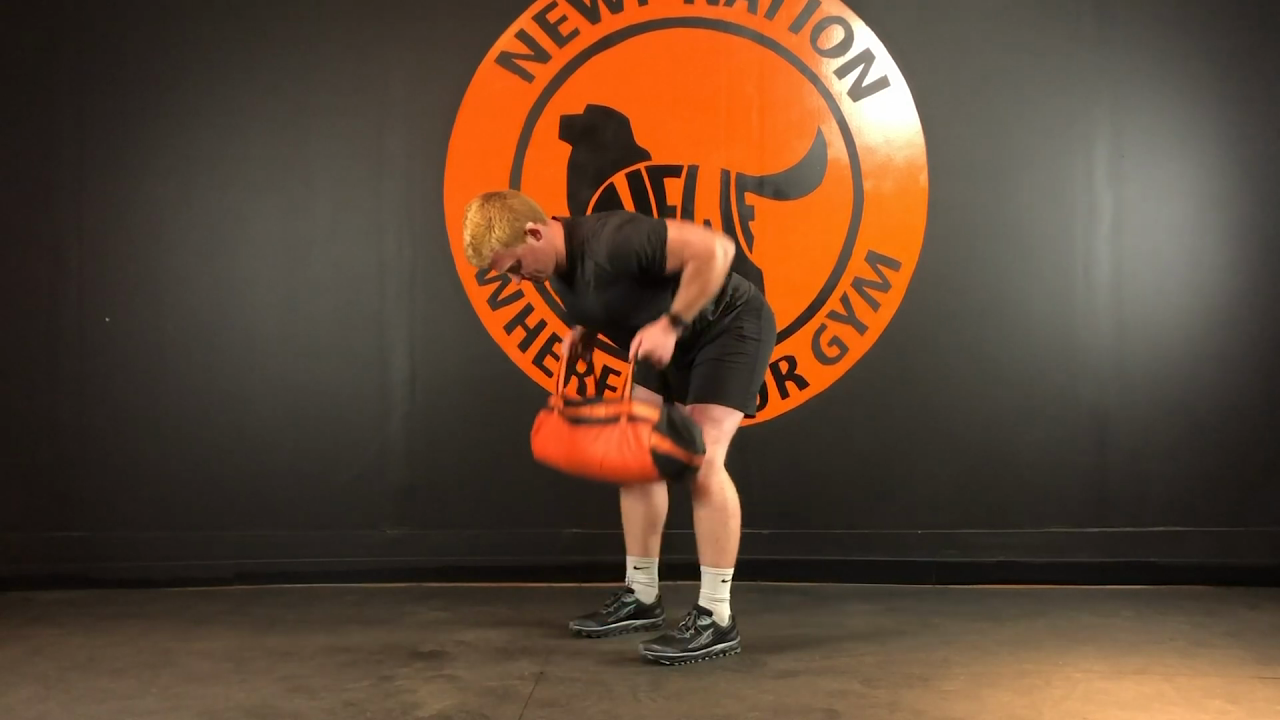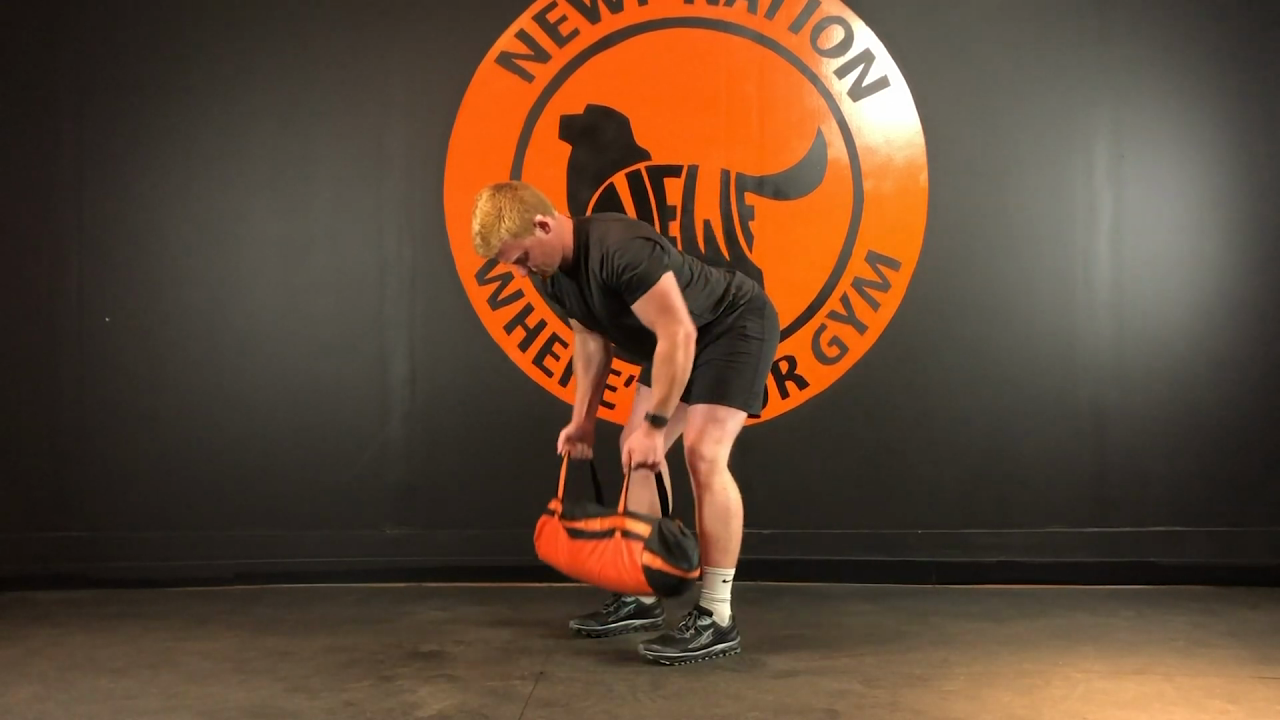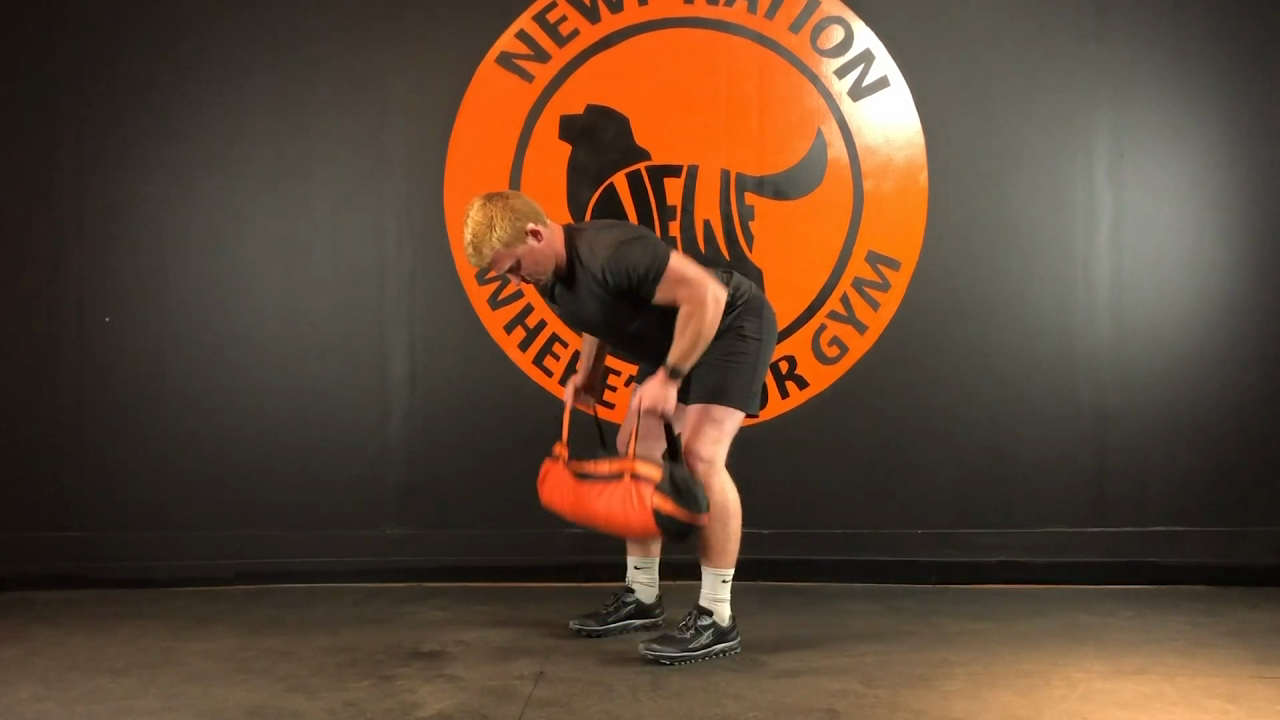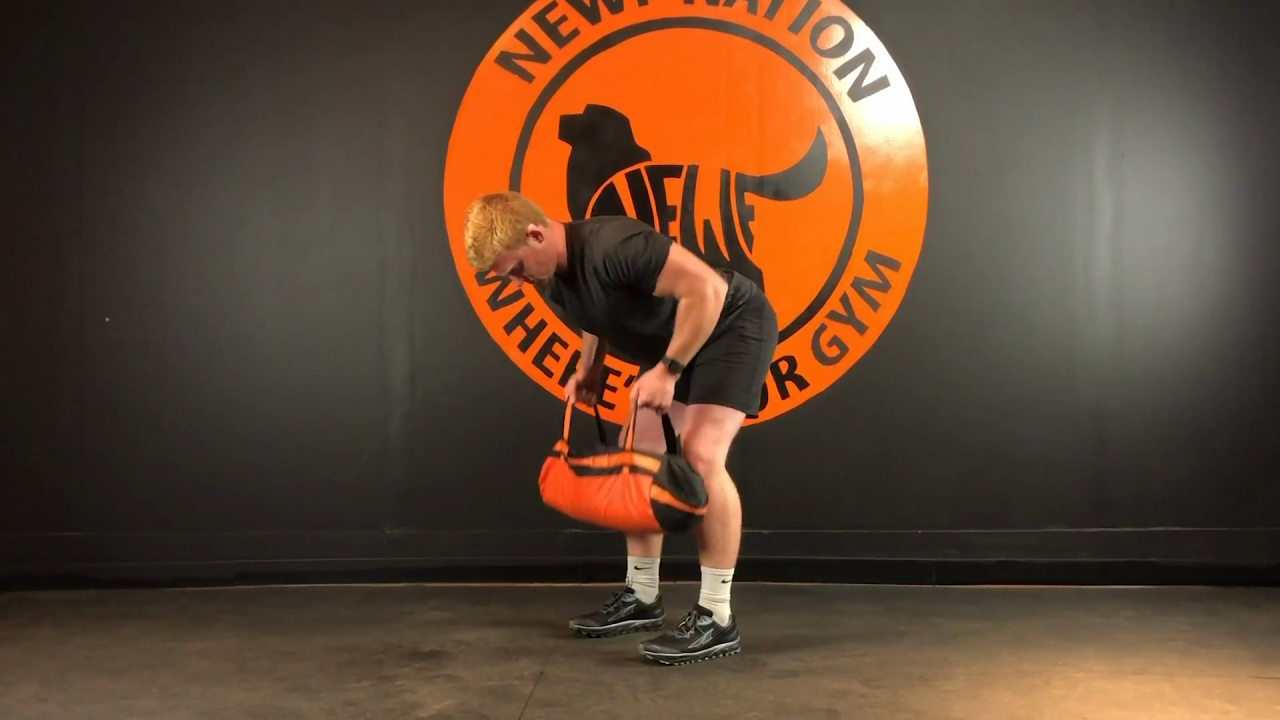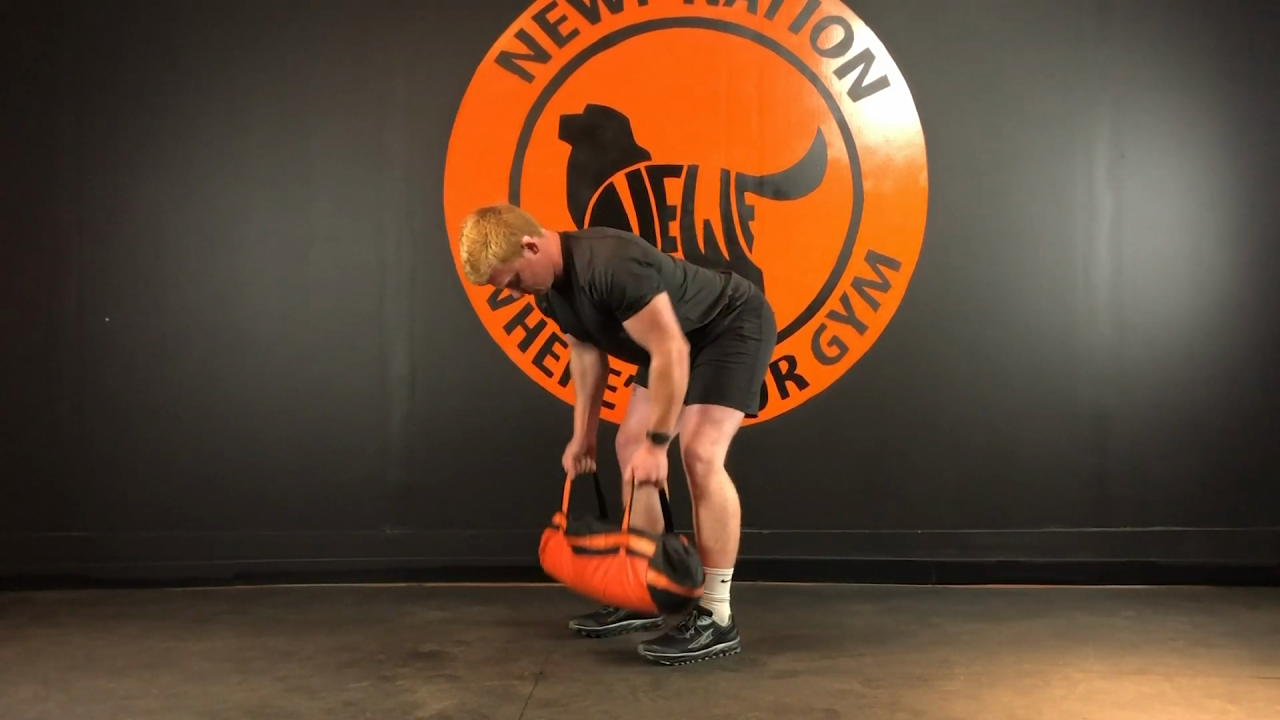
dt=1s
person 1, frame 1
left shoulder: (610, 242)
right shoulder: (552, 263)
left elbow: (716, 249)
left wrist: (671, 325)
right wrist: (581, 332)
left hip: (731, 324)
right hip: (674, 337)
left knee: (701, 453)
left ankle: (716, 618)
right ankle: (642, 596)
person 1, frame 2
left shoulder: (619, 248)
right shoulder: (553, 272)
left elbow: (680, 335)
right elbow: (592, 335)
left wrist: (654, 424)
right wrist: (583, 417)
left hip: (735, 324)
right hip: (676, 342)
left knee: (704, 453)
right knee: (634, 451)
left ankle: (716, 617)
right ankle: (642, 596)
person 1, frame 3
left shoulder: (610, 253)
right shoulder: (550, 277)
left elbow: (707, 296)
left wrist: (669, 377)
right wrist: (587, 375)
left hip: (733, 325)
right hip: (669, 339)
left knee: (702, 455)
right knee: (635, 448)
left ankle: (717, 618)
right ankle: (642, 595)
person 1, frame 4
left shoulder: (613, 247)
right shoulder: (553, 276)
left elbow: (707, 289)
left wrist: (668, 371)
right wrist: (589, 369)
left hip: (734, 325)
right hip: (672, 342)
left knee: (701, 456)
right knee: (638, 452)
left ankle: (716, 617)
right ankle: (642, 596)
person 1, frame 5
left shoulder: (608, 264)
right shoulder: (549, 286)
left elbow: (671, 354)
right elbow: (586, 352)
left wrist: (657, 444)
right wrist: (583, 435)
left hip: (733, 326)
right hip: (681, 338)
left knee: (701, 455)
right knee: (631, 446)
left ankle: (716, 618)
